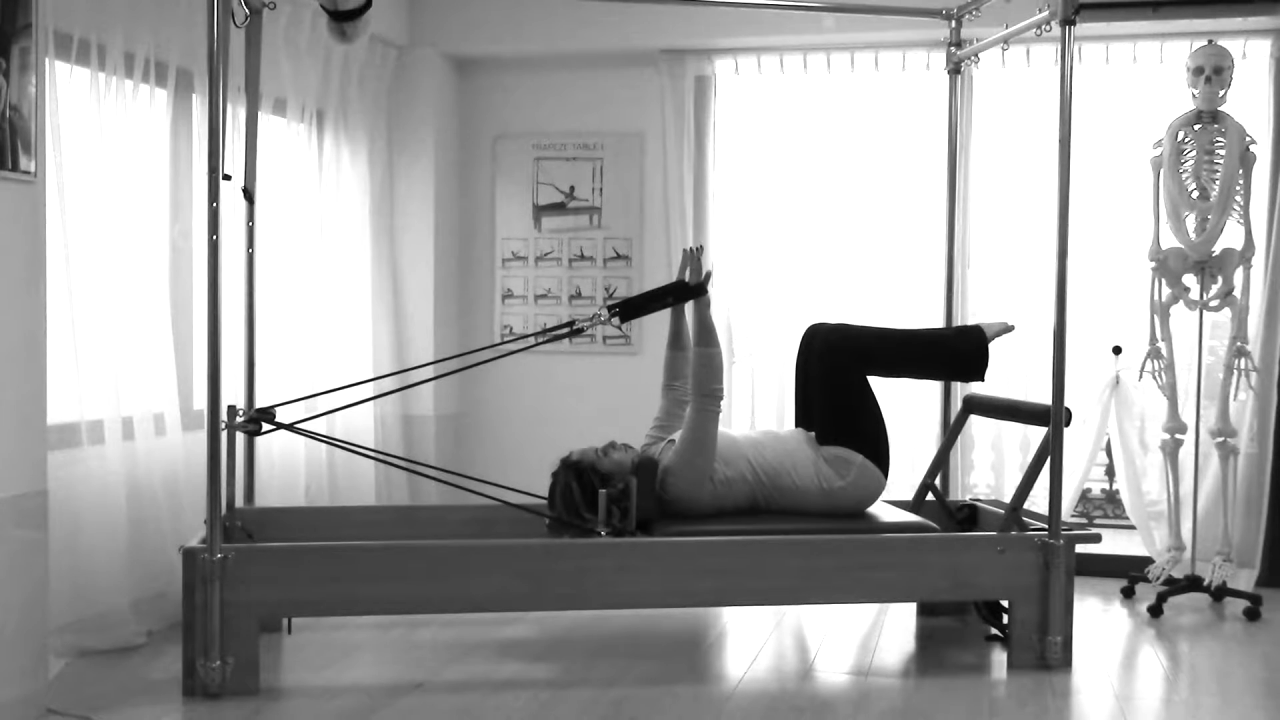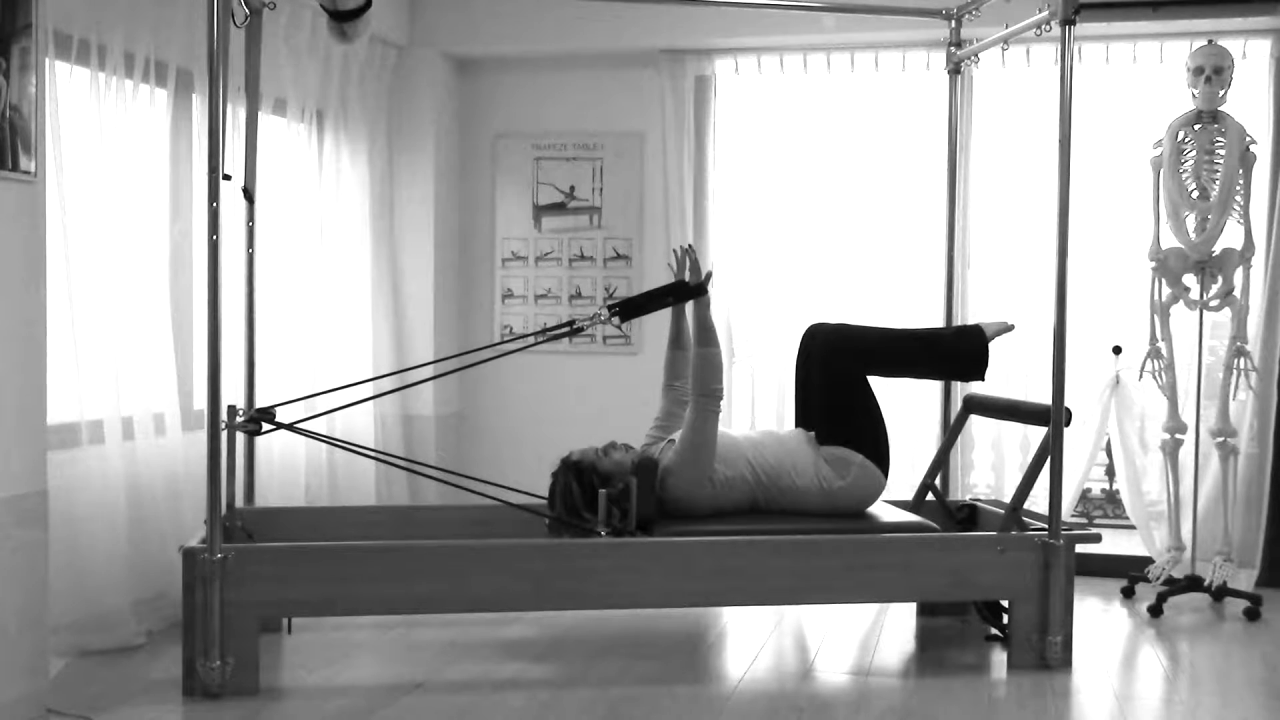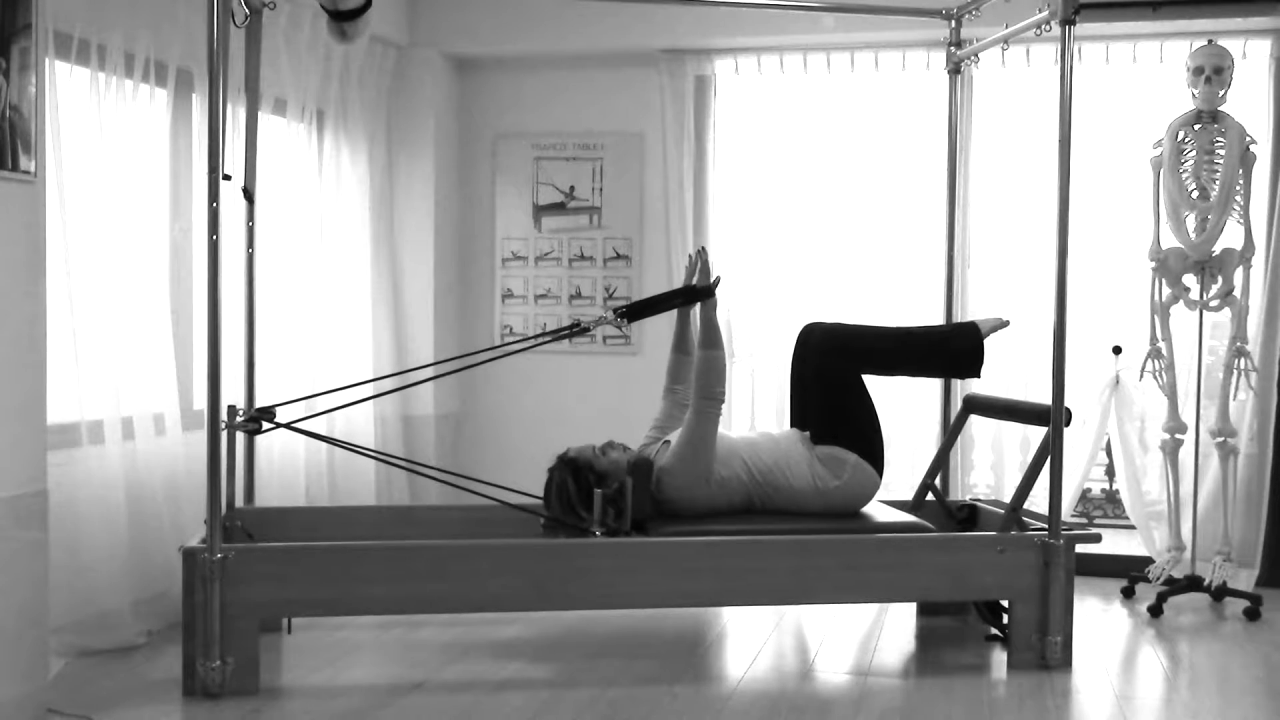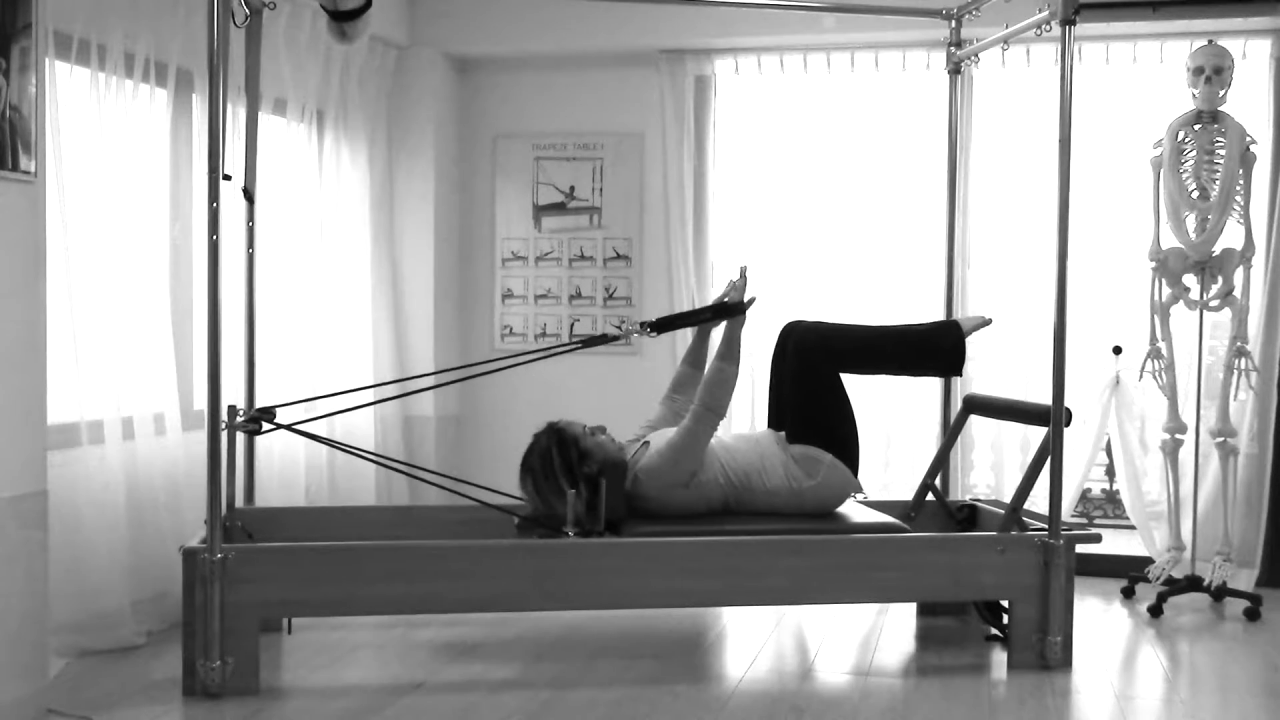
dt=0.4s
person 1, frame 1
left shoulder: (655, 456)
right shoulder: (678, 482)
left elbow: (677, 391)
right elbow: (705, 397)
left wrist: (677, 306)
right wrist: (699, 307)
left hip: (814, 461)
right hip: (847, 474)
left knee: (820, 341)
right knee: (832, 344)
left ankle: (964, 349)
right ankle: (970, 348)
person 1, frame 2
left shoulder: (654, 455)
right shoulder: (678, 480)
left elbow: (677, 390)
right elbow: (705, 398)
left wrist: (678, 306)
right wrist: (699, 306)
left hip: (813, 459)
right hip: (847, 473)
left knee: (822, 340)
right knee: (834, 344)
left ankle: (965, 346)
right ankle: (970, 346)
person 1, frame 3
left shoulder: (652, 456)
right shoulder: (675, 479)
left elbow: (677, 393)
right elbow: (707, 400)
left wrist: (684, 310)
right wrist: (707, 309)
left hip: (807, 459)
right hip: (841, 474)
left knee: (816, 339)
right knee: (829, 345)
left ankle: (961, 343)
right ankle: (966, 342)
person 1, frame 4
left shoulder: (632, 457)
right shoulder: (652, 477)
left elbow: (677, 402)
right elbow: (708, 410)
left wrist: (706, 328)
right wrist: (734, 325)
left hip: (785, 459)
right hip: (818, 473)
left knee: (798, 339)
right knee: (808, 343)
left ankle: (944, 340)
right ankle: (948, 341)
